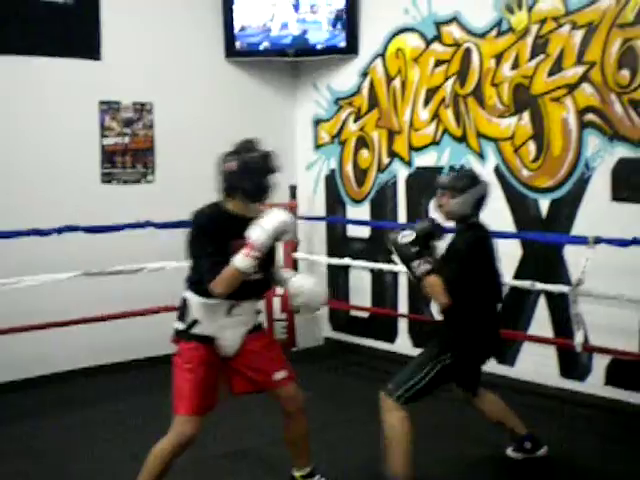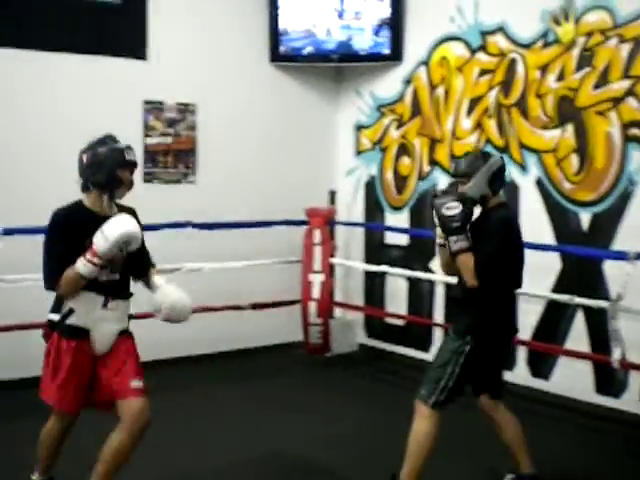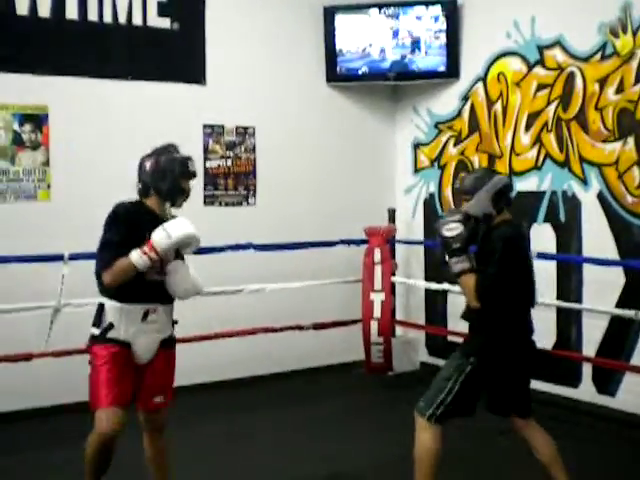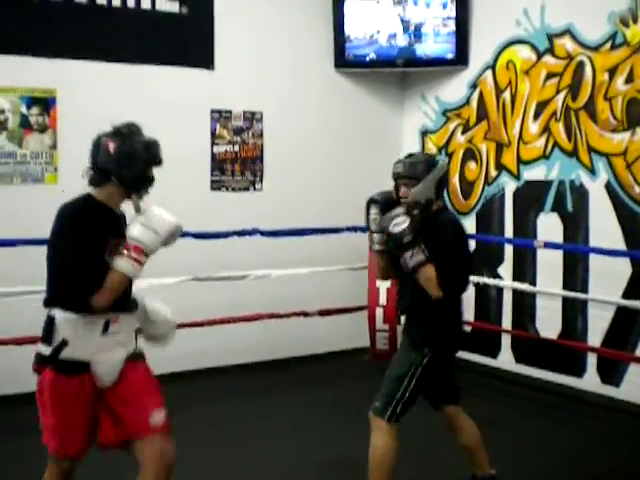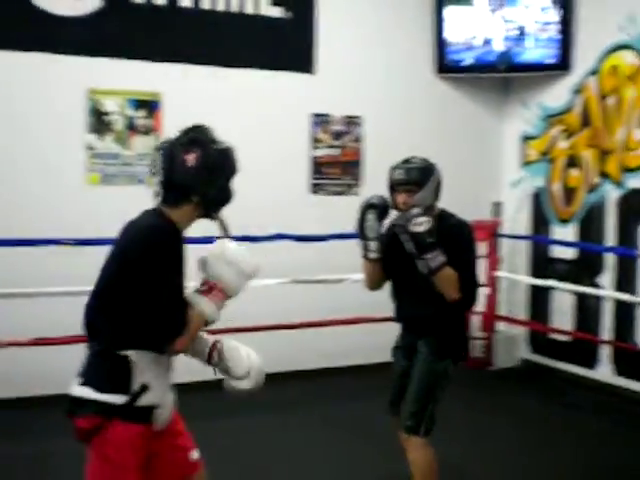
dt=0.7s
person 1, frame 1
left shoulder: (262, 220)
right shoulder: (208, 221)
right elbow: (219, 286)
left wrist: (291, 280)
right wrist: (257, 243)
left hip: (245, 328)
right hip: (200, 333)
left knee: (293, 401)
right knee: (184, 431)
person 1, frame 2
left shoulder: (127, 217)
right shoulder: (66, 219)
left elbow: (143, 266)
right elbow: (62, 286)
left wrist: (163, 289)
right wrist: (99, 251)
left hip: (115, 329)
right hip: (73, 328)
left knee: (136, 415)
right knee: (63, 417)
person 1, frame 3
left shoulder: (171, 225)
right shoulder: (124, 215)
right elbow: (109, 277)
left wrist: (182, 277)
right wrist: (155, 247)
left hip: (157, 337)
right hip: (115, 336)
left knee: (155, 425)
right knee: (109, 426)
person 1, frame 4
left shoulder: (117, 218)
right shoulder: (75, 215)
right elbow: (96, 297)
left wrist: (139, 307)
right wrist: (141, 246)
left hip: (121, 354)
right hip: (71, 359)
person 1, frame 5
left shoulder: (161, 234)
right shoulder: (153, 236)
right elbow: (173, 338)
left wrist: (219, 352)
right wrist: (220, 288)
left hip: (148, 400)
right hip: (116, 404)
person 2, frame 1
left shoulder: (467, 241)
right shoulder: (475, 235)
left elbow: (445, 298)
right elbow: (449, 283)
left wrist: (415, 259)
right wrist: (425, 251)
left hip: (461, 336)
right hip: (476, 331)
left knee: (392, 399)
right knee: (472, 389)
right ankle: (528, 440)
person 2, frame 2
left shoulder: (499, 221)
right shoulder: (488, 217)
left elbow: (473, 277)
right elbow: (450, 267)
left wrist: (456, 230)
right wrist: (449, 226)
left hip: (478, 326)
right hip: (490, 324)
left knee: (426, 406)
right knee: (490, 400)
person 2, frame 3
left shoulder: (503, 238)
right shoulder: (508, 233)
left elbow: (477, 298)
right elbow: (481, 286)
left wrist: (458, 251)
right wrist: (463, 246)
left hip: (488, 344)
right hip: (513, 342)
left knee: (426, 417)
right knee: (522, 420)
person 2, frame 4
left shoulder: (448, 227)
right shoulder: (411, 220)
left elbow: (438, 290)
right elbow: (383, 273)
left wrist: (409, 245)
right wrist: (378, 230)
left hip: (434, 332)
right hip: (421, 330)
left knee: (381, 418)
right knee: (449, 408)
person 2, frame 5
left shoulder: (455, 230)
right shoulder: (397, 227)
left elbow: (456, 292)
right elbow: (374, 282)
left wrist: (427, 246)
right wrist: (371, 236)
left hip: (440, 338)
right hip: (410, 334)
left knee: (414, 431)
right knee: (401, 417)
